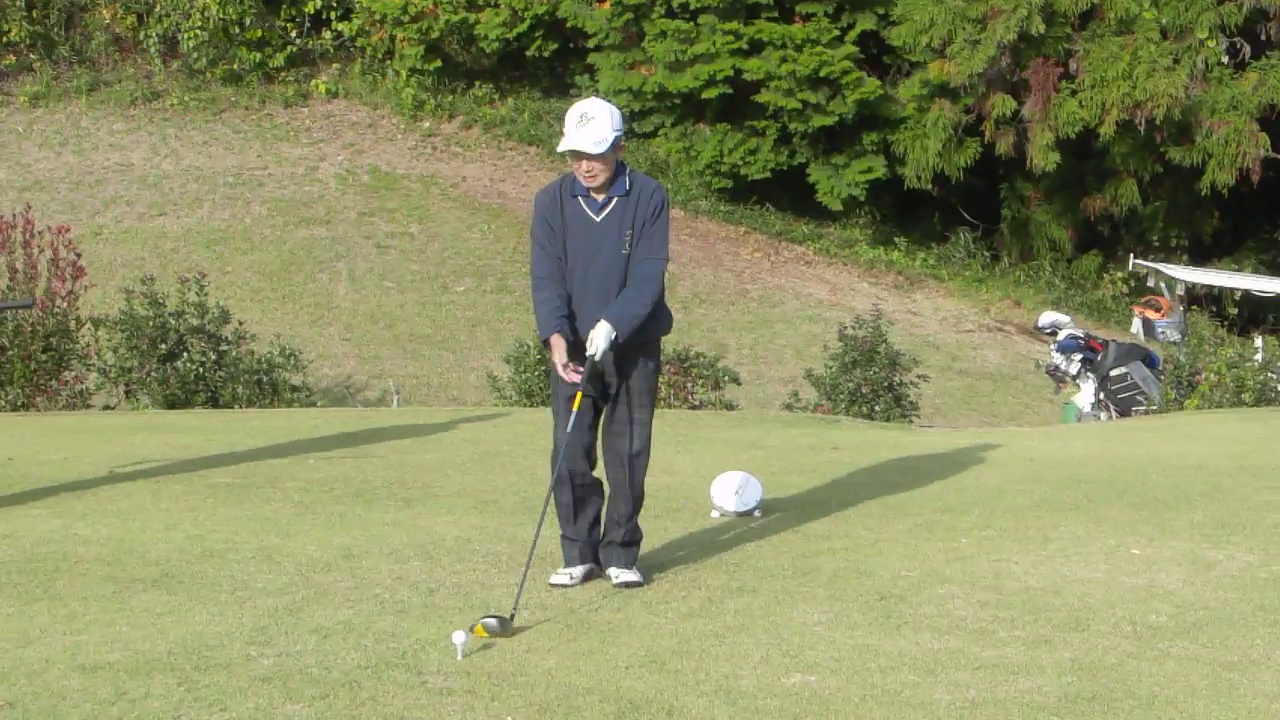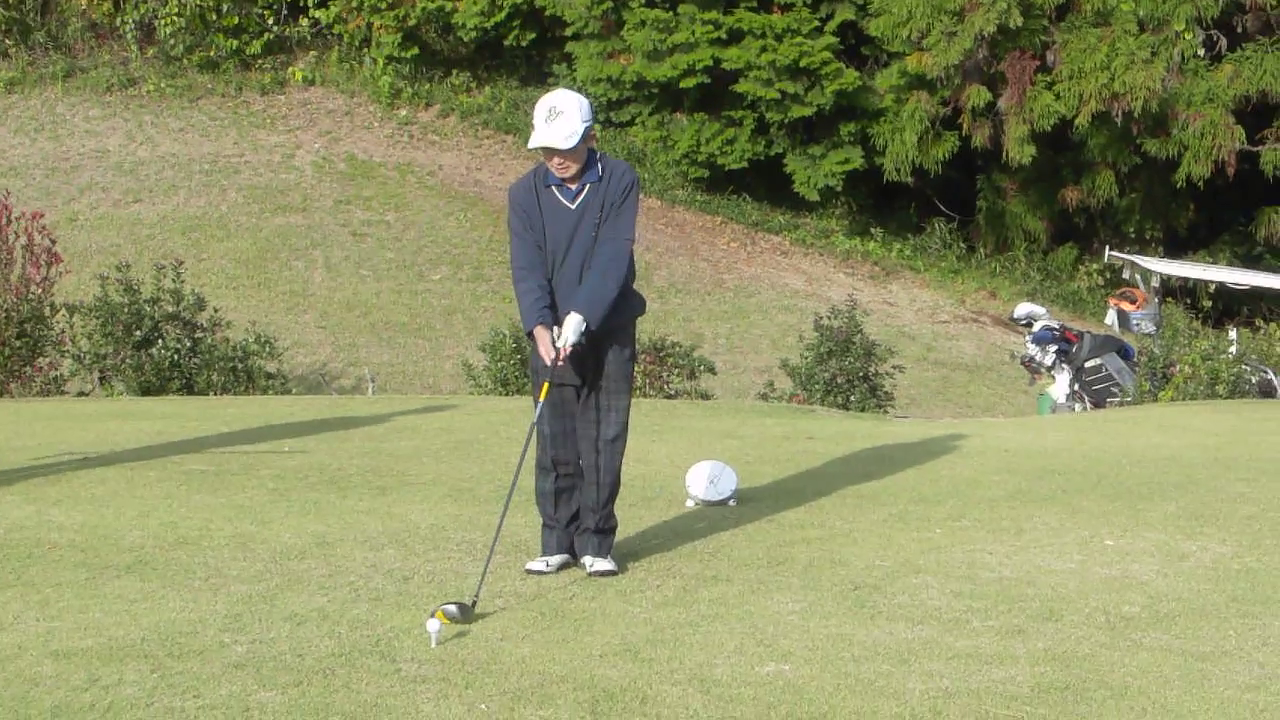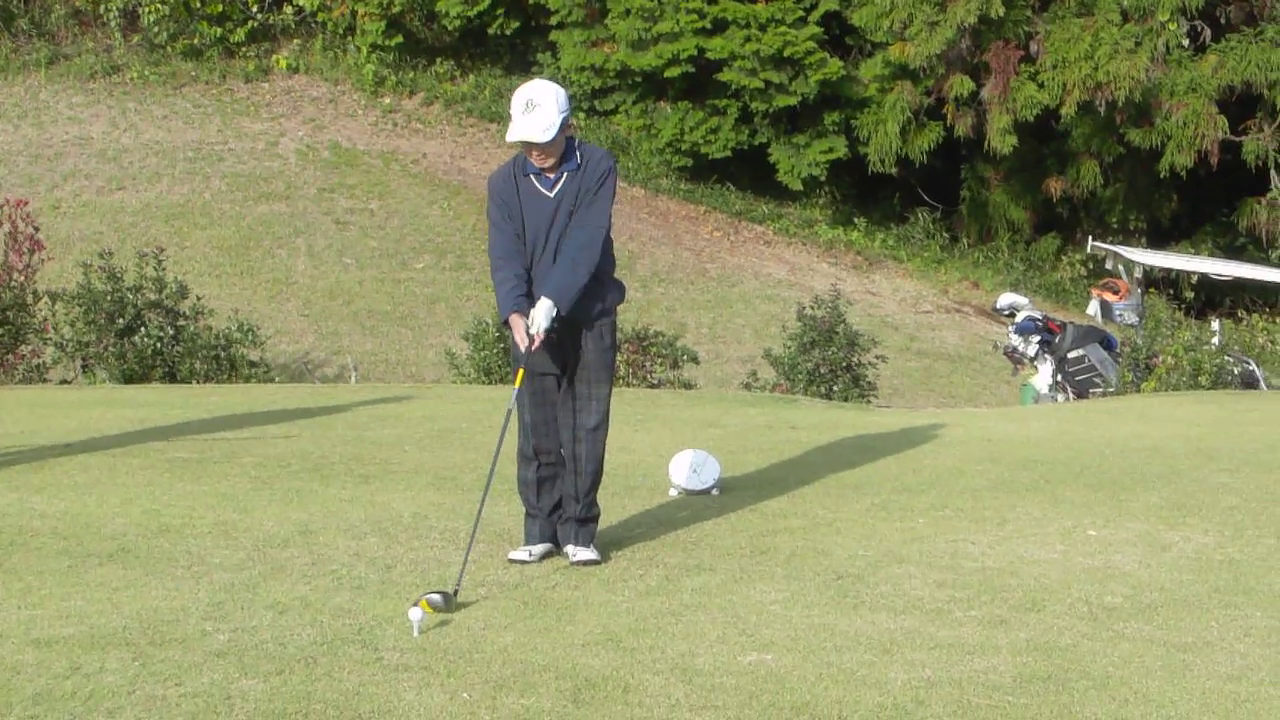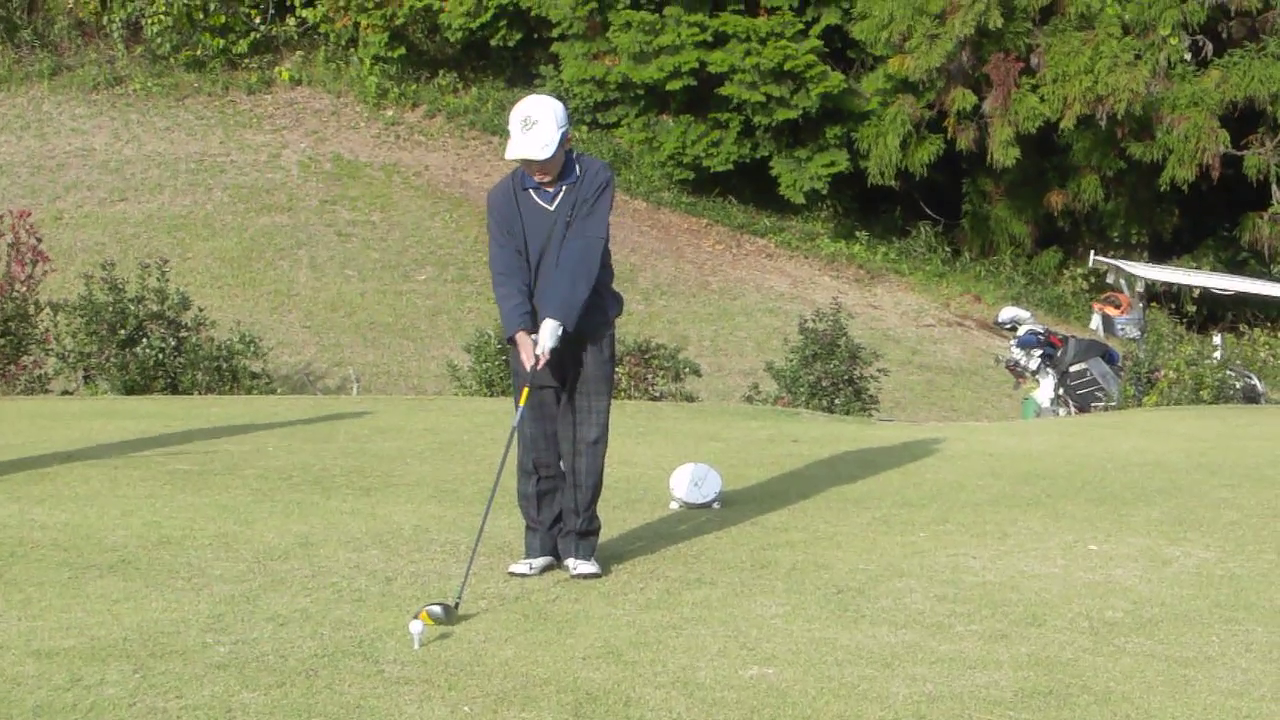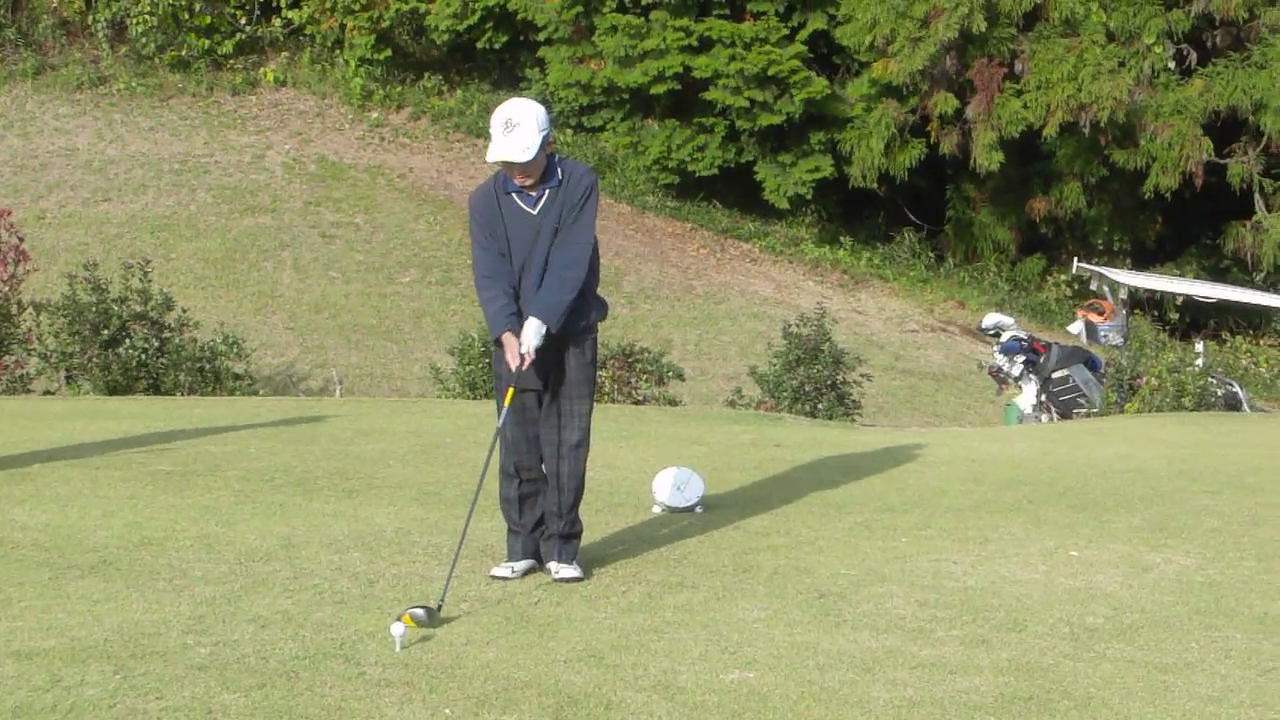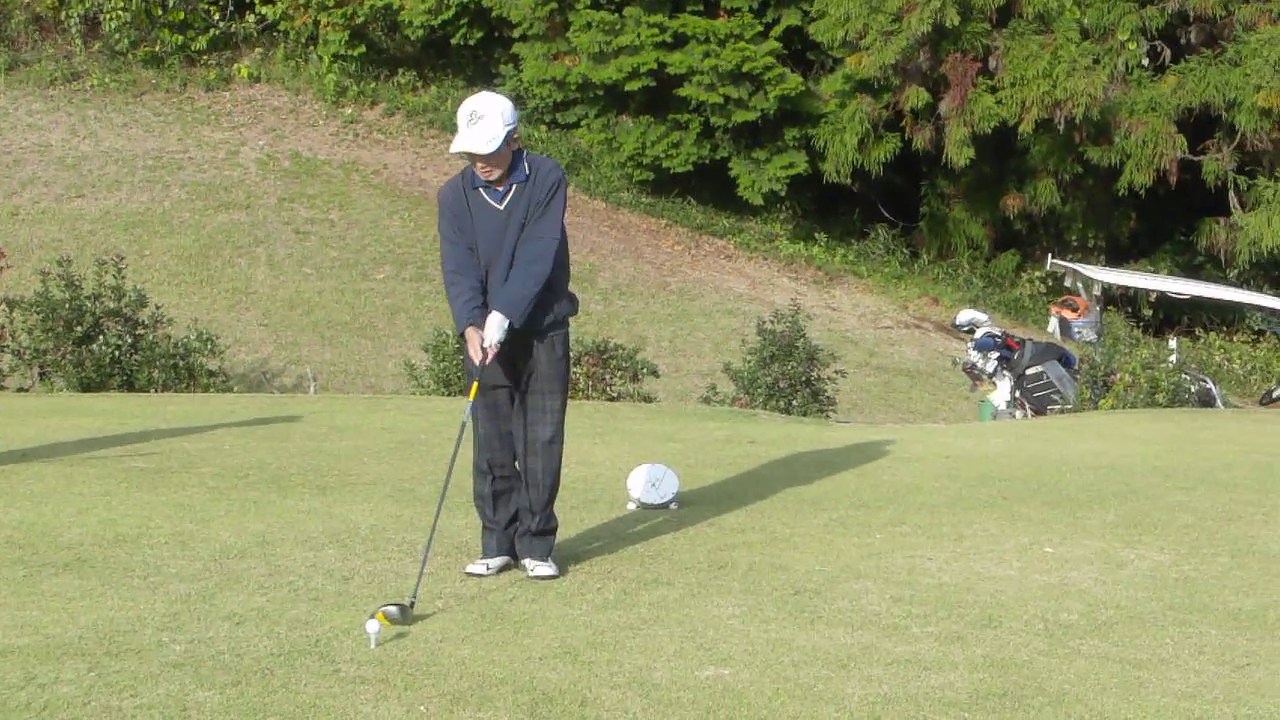
dt=0.3s
person 1, frame 1
left shoulder: (648, 197)
right shoulder: (551, 200)
left elbow: (649, 273)
right elbow: (546, 275)
left wrist: (612, 325)
right wrist: (555, 335)
left hip: (633, 344)
right hip: (574, 346)
left knee: (628, 454)
right knee: (572, 454)
left ankle: (621, 553)
right ankle: (580, 552)
person 1, frame 2
left shoulder: (620, 181)
right shoulder: (525, 192)
left elbow: (612, 257)
right elbow: (527, 267)
left wrist: (581, 317)
right wrist: (539, 326)
left hip: (610, 332)
right hip: (552, 334)
left knee: (604, 440)
right knee: (555, 443)
left ankle: (595, 542)
right ankle: (558, 541)
person 1, frame 3
left shoulder: (597, 167)
right shoulder: (504, 181)
left elbow: (585, 244)
right elbow: (505, 255)
left wrist: (551, 302)
right wrist: (515, 313)
left hip: (589, 319)
right hip: (531, 320)
left knee: (585, 429)
right knee: (537, 432)
left ankle: (578, 530)
right ankle: (540, 529)
person 1, frame 4
left shoulder: (595, 179)
right shoulder: (504, 196)
left elbow: (581, 256)
right elbow: (507, 271)
left wrist: (555, 322)
right wrist: (521, 331)
left hip: (588, 332)
right hip: (531, 336)
left knee: (585, 443)
right knee: (537, 445)
left ankle: (579, 544)
right ankle: (541, 543)
person 1, frame 5
left shoulder: (579, 183)
right shoulder: (485, 199)
left elbow: (571, 262)
right elbow: (490, 274)
left wrist: (540, 323)
right wrist: (507, 332)
left hip: (572, 335)
right hip: (514, 338)
left knee: (567, 446)
right knee: (518, 448)
left ankle: (560, 547)
right ankle: (523, 546)
person 1, frame 6
left shoulder: (546, 179)
right shoulder: (454, 195)
left elbow: (536, 260)
right elbow: (458, 268)
left wrist: (500, 318)
right wrist: (471, 326)
left hip: (543, 330)
right hip: (486, 333)
left knee: (542, 443)
right knee: (492, 445)
left ankle: (537, 545)
right ankle: (498, 544)
